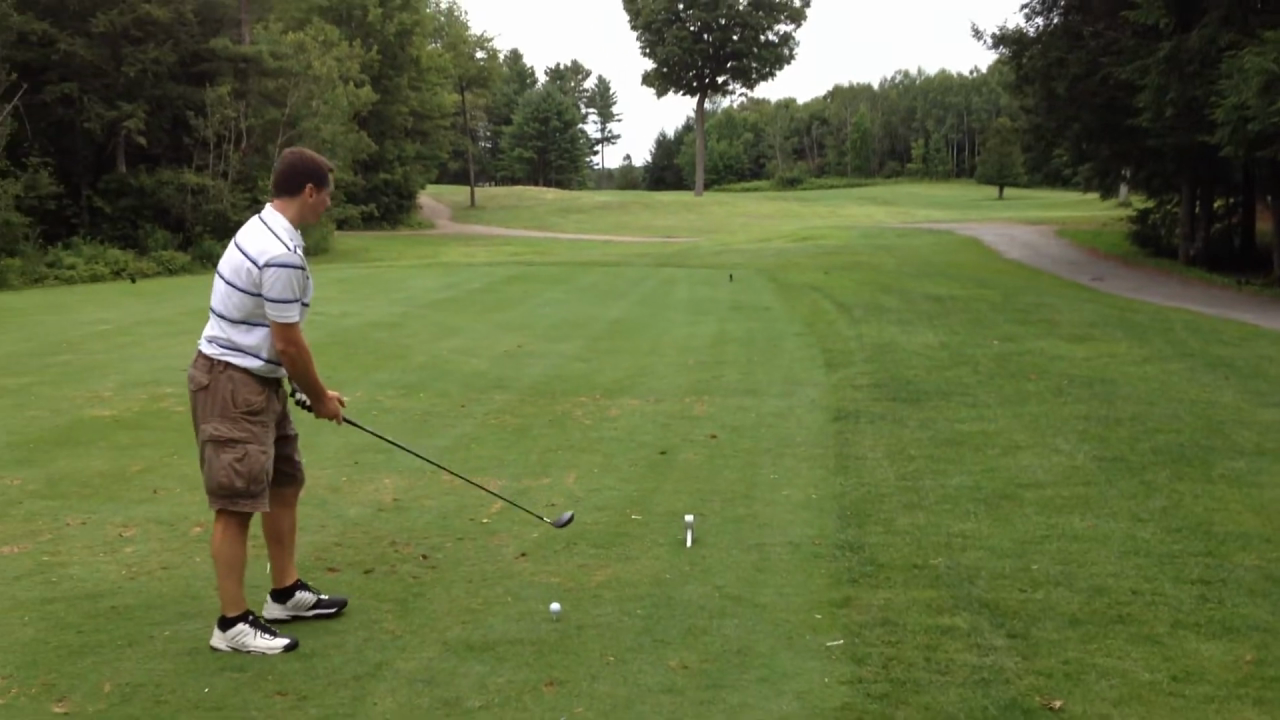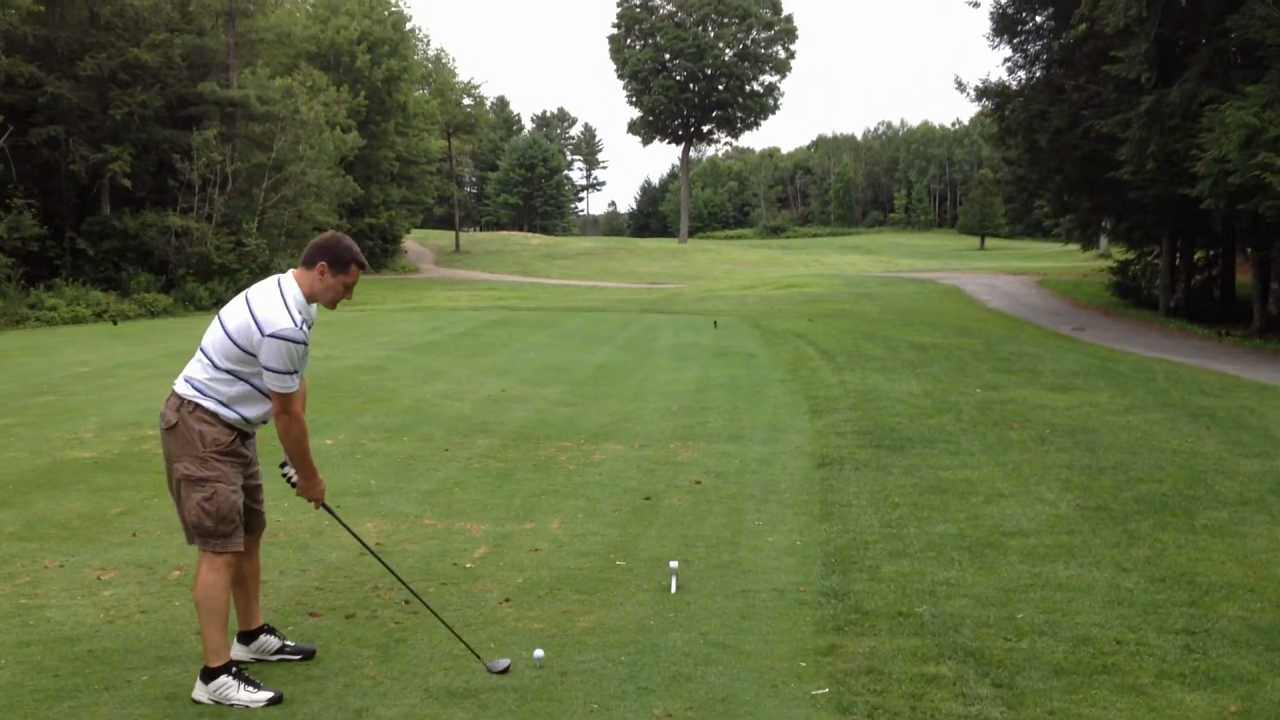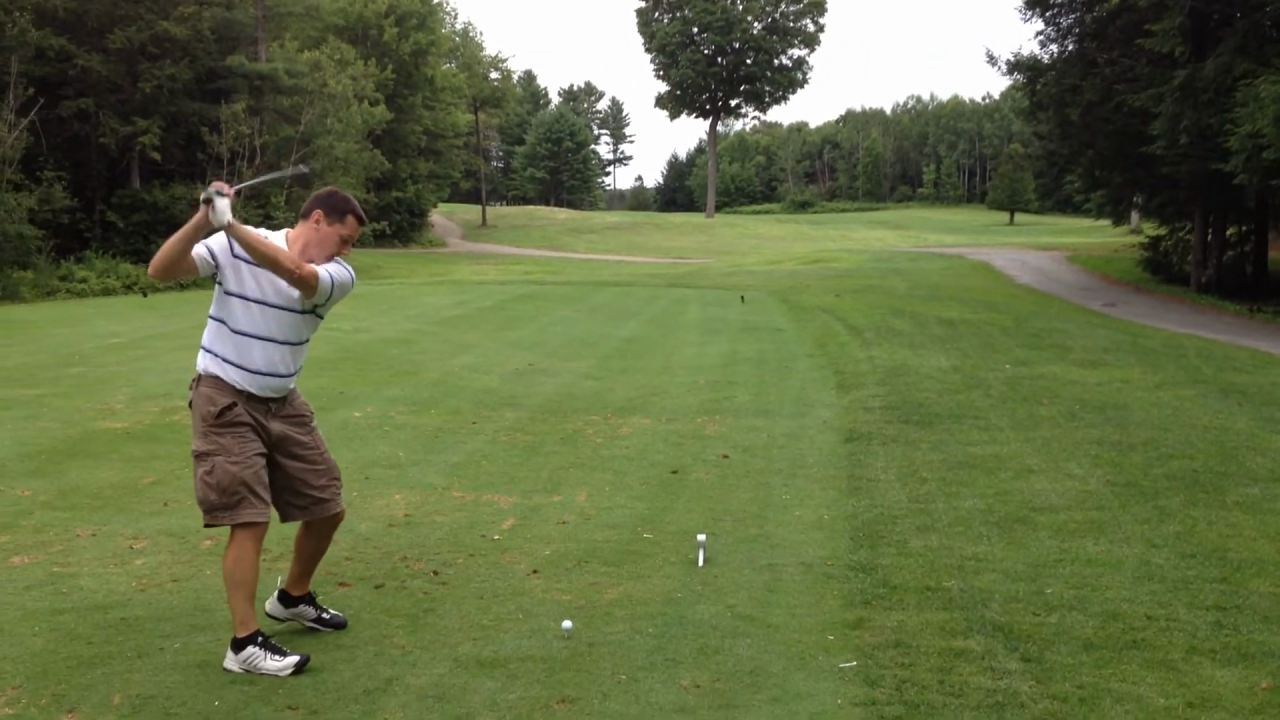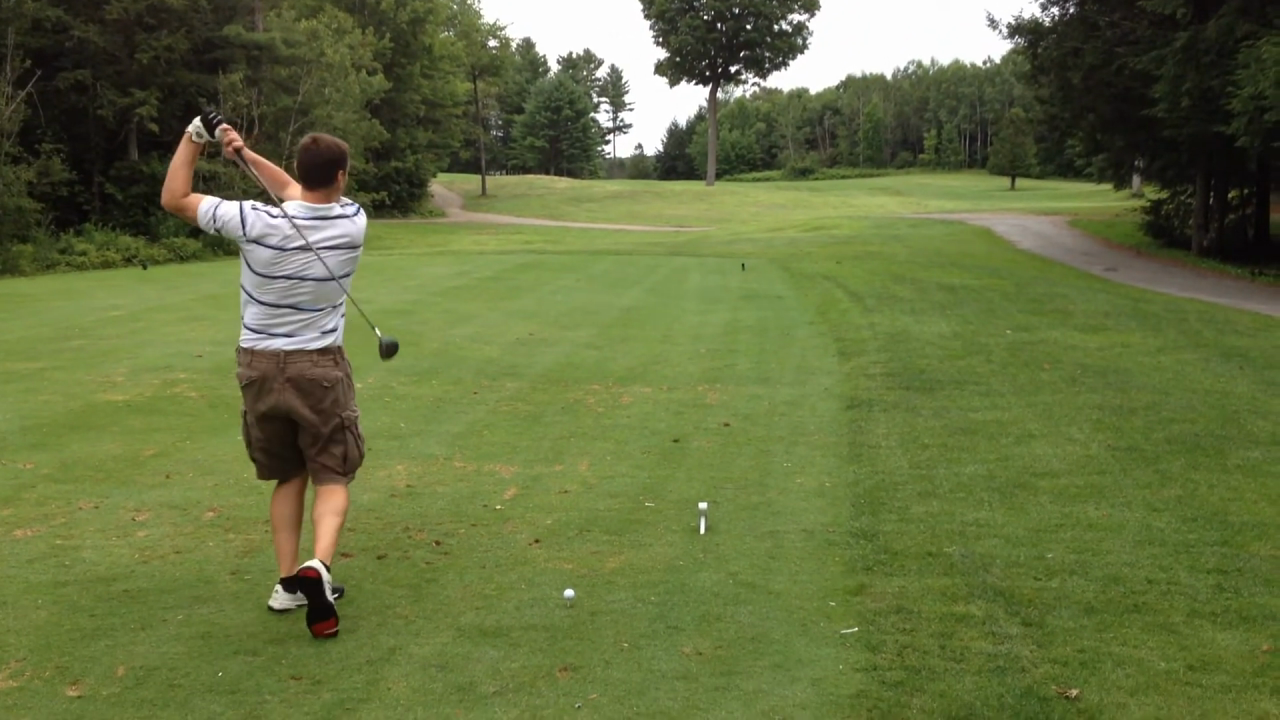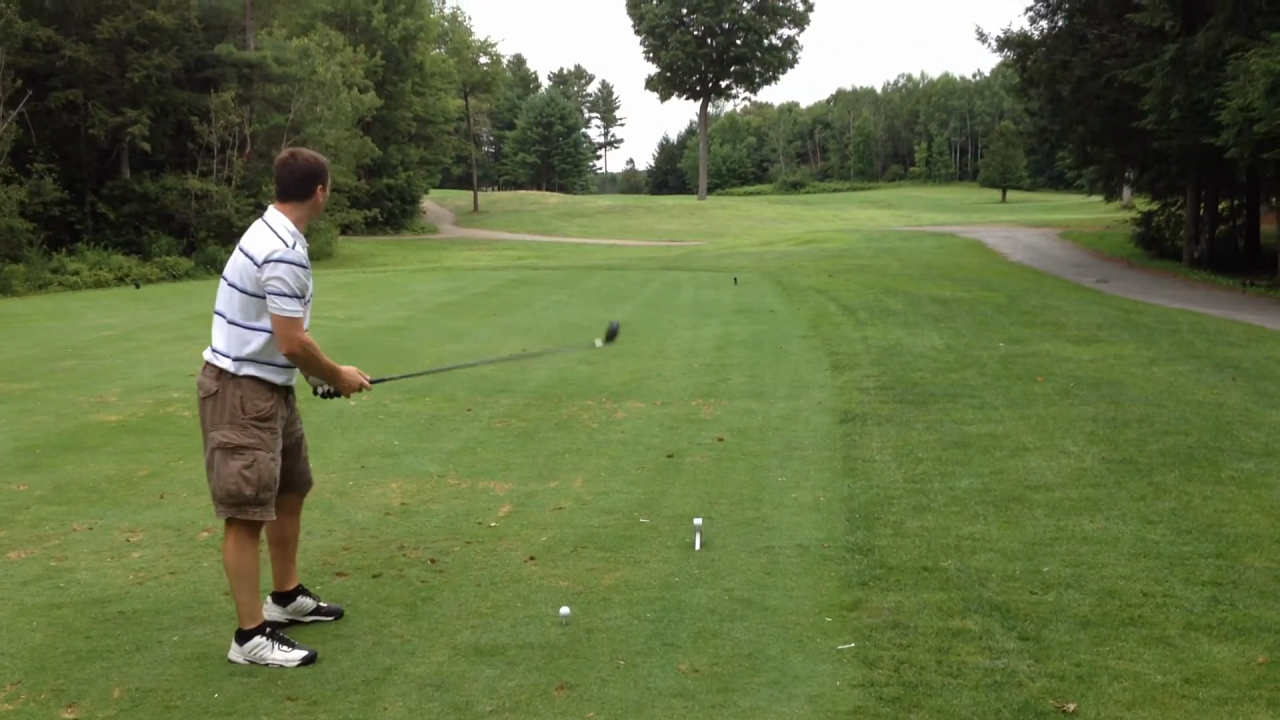
dt=1s
person 1, frame 1
left shoulder: (267, 230)
right shoulder: (281, 255)
right elbow: (288, 345)
left wrist: (313, 390)
right wrist: (320, 398)
left hip: (255, 380)
right hip: (233, 382)
left knee: (283, 485)
right knee: (238, 502)
left ankle: (285, 593)
right ankle: (232, 623)
person 1, frame 2
left shoulder: (287, 292)
right shoulder: (283, 326)
left elbow: (294, 391)
right elbow: (286, 413)
left wrist: (300, 462)
right wrist: (309, 475)
left hip: (228, 424)
right hip: (202, 425)
left knee: (247, 535)
right knee: (221, 547)
left ankle: (252, 637)
right ankle: (216, 675)
person 1, frame 3
left shoulder: (337, 276)
right shoulder: (229, 245)
left elbow: (288, 271)
right elbow: (160, 271)
left wrist: (230, 222)
right wrist: (202, 219)
left hip: (283, 404)
right hip: (225, 400)
left knee: (327, 510)
right knee: (249, 521)
left ankle: (294, 598)
right ankle: (244, 643)
person 1, frame 4
left shoulder: (257, 223)
right shoulder: (354, 221)
left elbow: (174, 199)
right elbow: (297, 193)
left wrist: (195, 135)
right wrist: (245, 152)
left hip: (259, 366)
right hip: (319, 367)
left knee: (288, 475)
right knee: (332, 476)
left ankle: (288, 580)
right ankle: (319, 566)
person 1, frame 5
left shoulder: (272, 232)
right shoulder: (284, 253)
right elbow: (292, 344)
left wrist: (323, 372)
right wrist: (339, 376)
left hip: (265, 386)
right hip: (242, 389)
left knee: (288, 492)
right knee: (247, 511)
left ankle: (285, 596)
right ankle: (250, 635)
